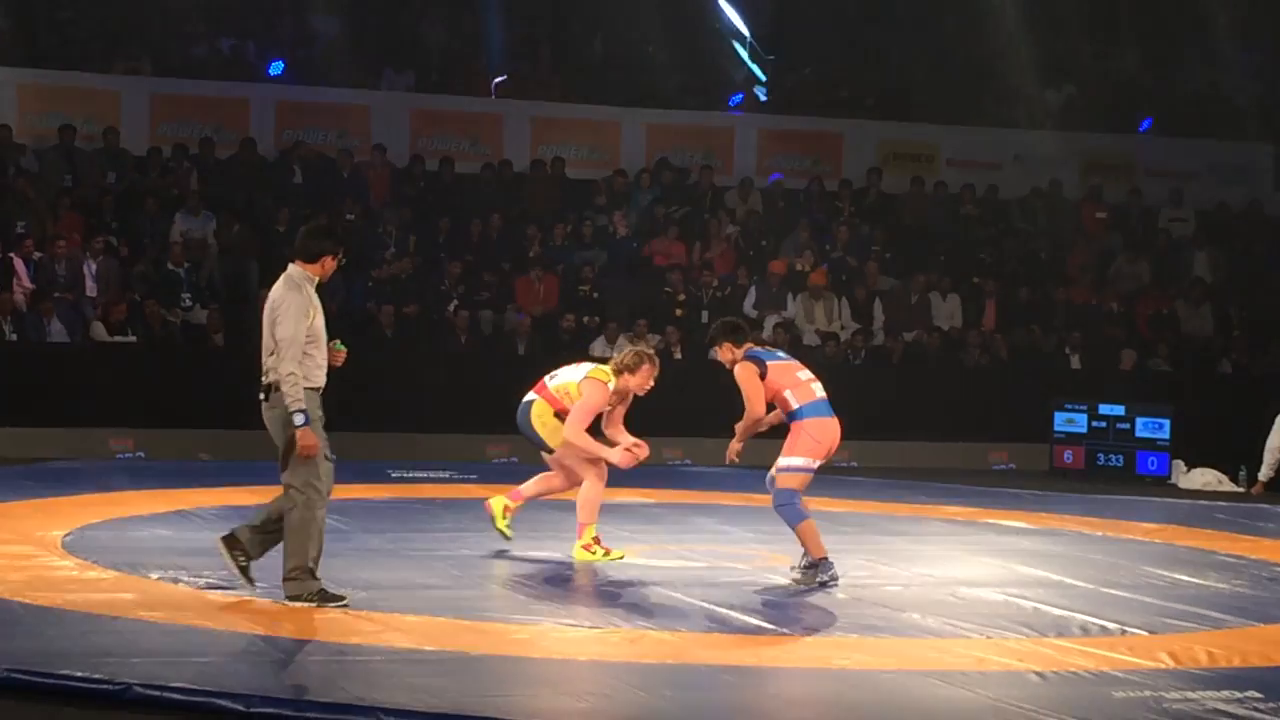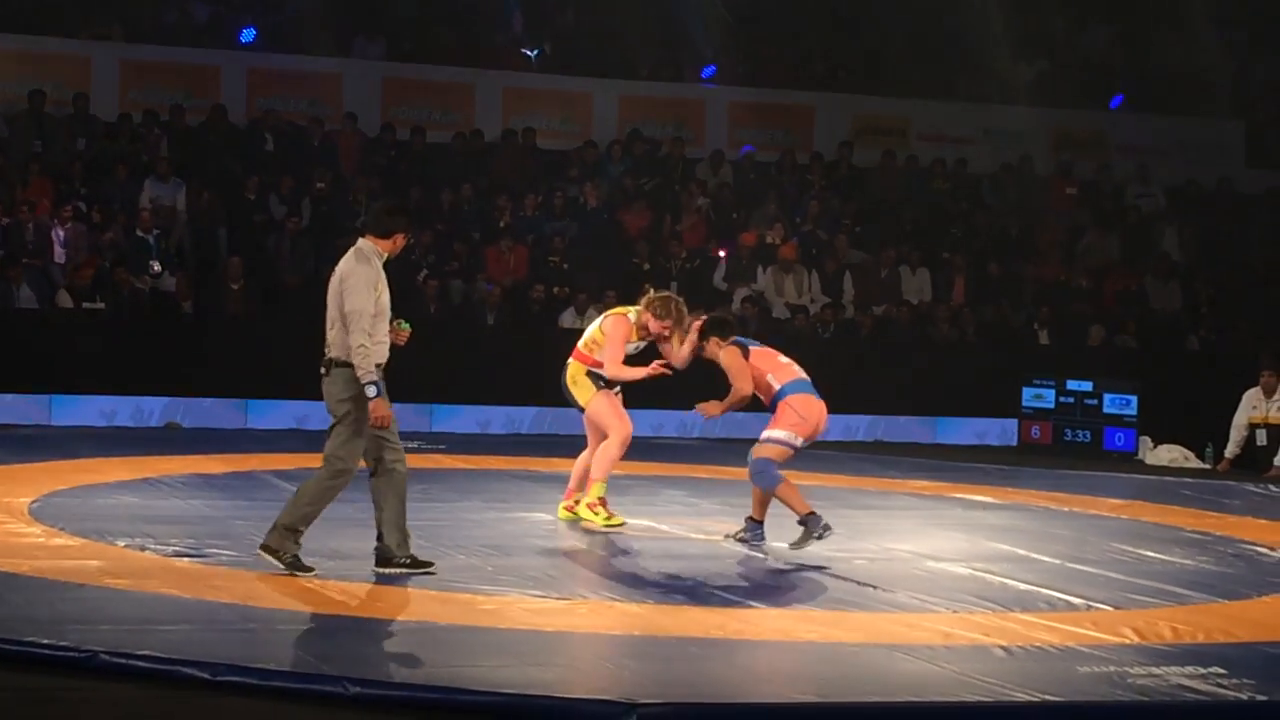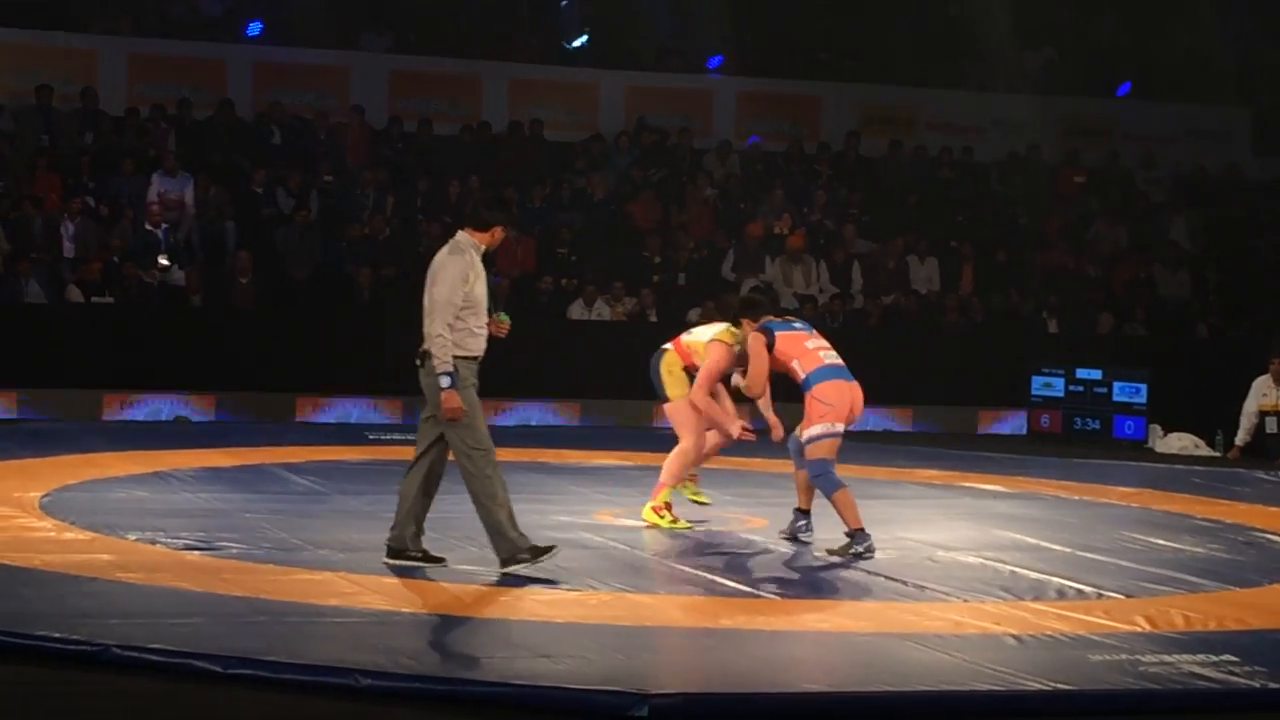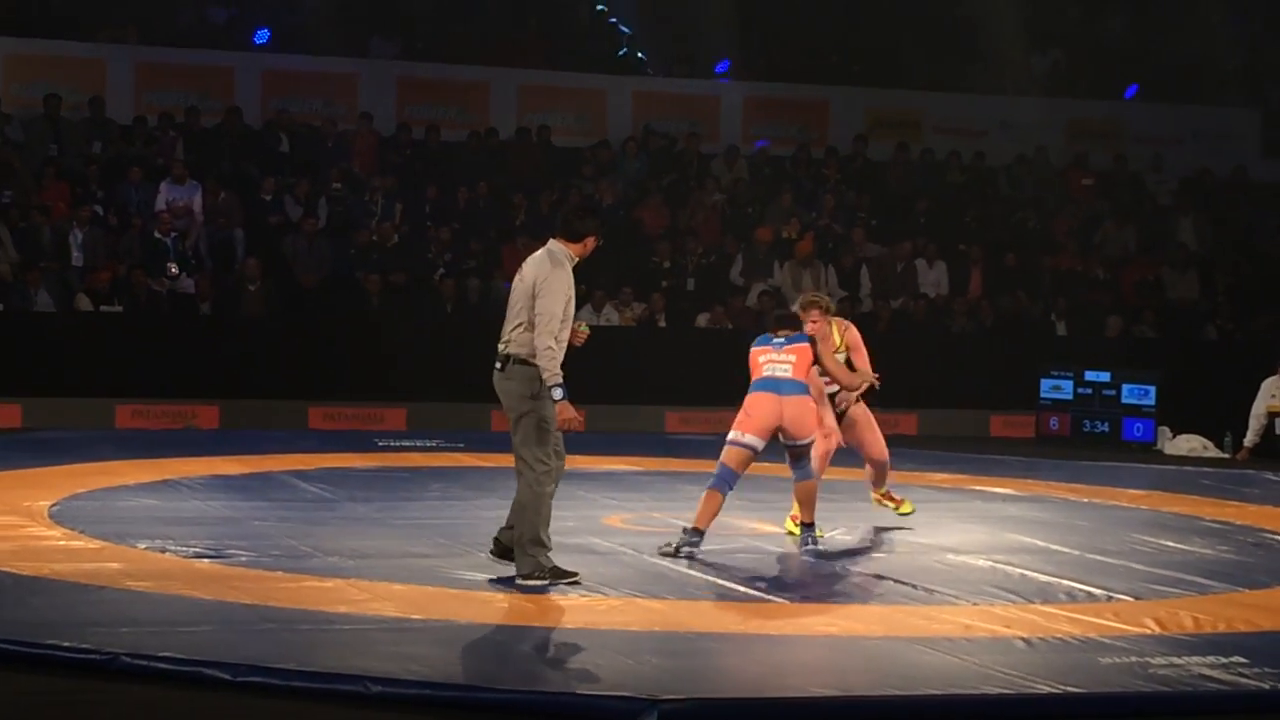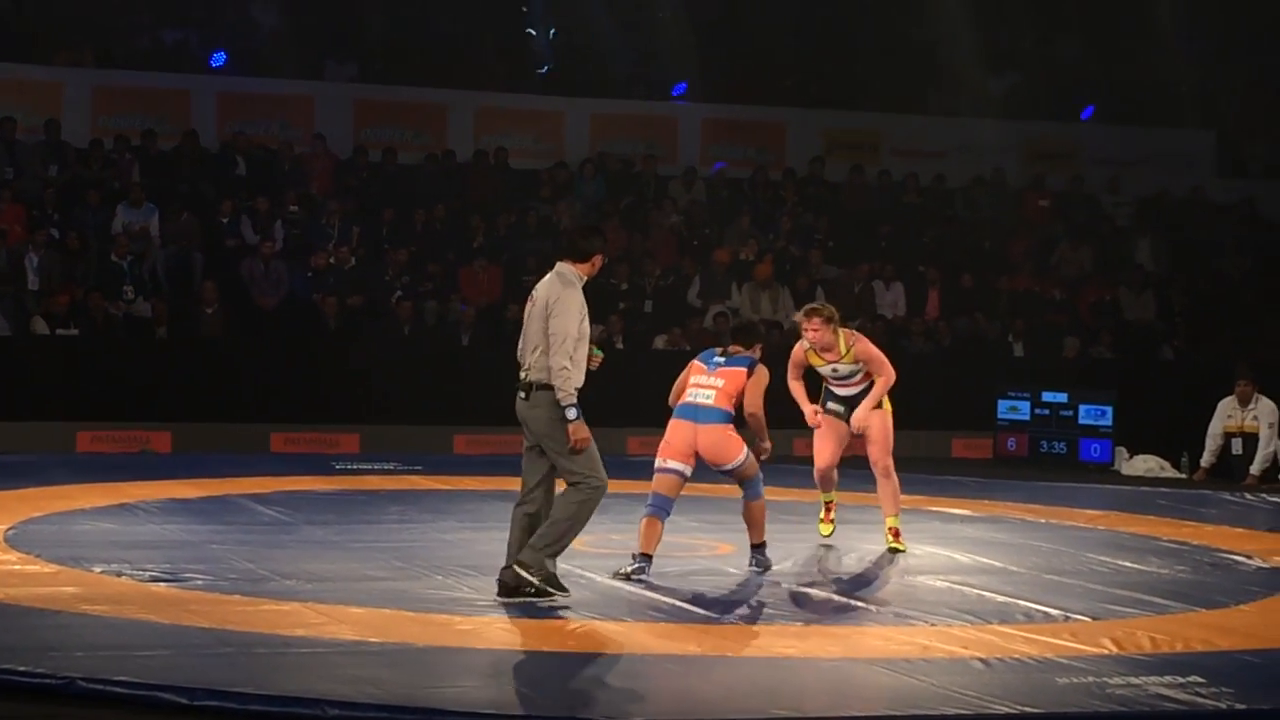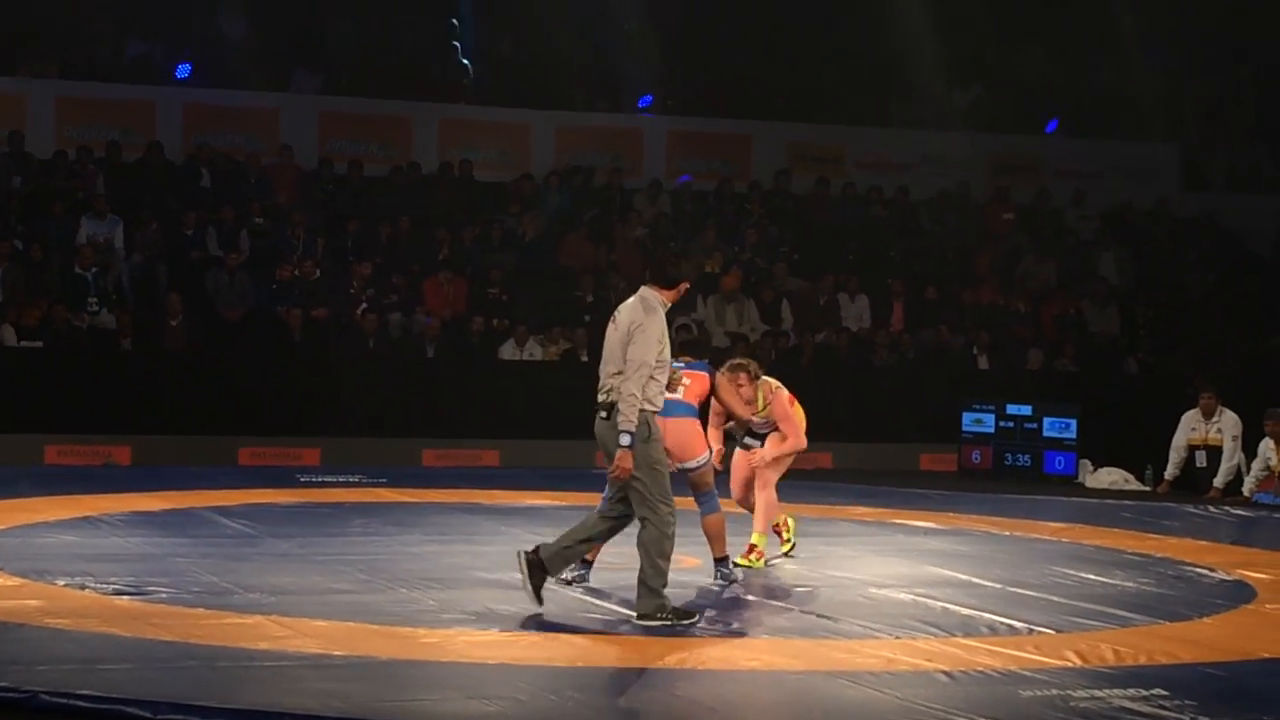
dt=0.5s
person 1, frame 1
left shoulder: (298, 289)
right shoulder: (293, 294)
right elbow: (287, 365)
left wrist: (322, 356)
right wrist: (302, 423)
left hip: (299, 402)
right hip: (293, 402)
left knee: (316, 486)
right knee: (305, 492)
left ankle: (244, 542)
right ankle: (301, 584)
person 1, frame 2
left shoulder: (367, 264)
right shoulder: (362, 268)
left elbow: (360, 329)
right elbow: (358, 337)
left wrist: (387, 335)
right wrist: (374, 394)
left hip: (360, 380)
right hip: (352, 379)
left knee: (391, 464)
right knee: (338, 467)
left ankle: (394, 552)
right ankle: (281, 540)
person 1, frame 3
left shoulder: (467, 257)
right shoulder: (455, 260)
right elbow: (439, 327)
left wrist: (489, 325)
right wrist: (449, 385)
left hip: (454, 370)
right hip: (451, 370)
left knee: (430, 457)
right knee: (479, 457)
left ankle: (403, 543)
right ankle: (513, 548)
person 1, frame 4
left shoulder: (541, 260)
right shoulder: (556, 272)
right elbow: (544, 342)
left wrist: (566, 332)
right wrist: (560, 398)
left hip: (517, 371)
right hip: (526, 375)
left knee: (549, 460)
right knee: (538, 468)
left ankle: (512, 539)
right ankle: (532, 563)
person 1, frame 5
left shoulder: (547, 285)
right shoulder: (568, 292)
left elbow: (526, 350)
right elbow: (560, 362)
left wrist: (580, 358)
right wrist: (573, 418)
left hip: (532, 399)
right hip: (550, 400)
left knee: (536, 491)
right knee: (589, 482)
left ankle: (515, 579)
right ankle: (534, 556)
person 1, frame 6
left shoulder: (630, 307)
right shoulder: (650, 318)
right elbow: (632, 385)
left wrist: (658, 382)
right wrist: (625, 446)
left hip: (611, 420)
right hip: (632, 425)
left knee: (618, 510)
right knee: (658, 513)
left ankle: (543, 560)
right ankle: (653, 605)
person 2, frame 1
left shoulder: (744, 367)
right shoulder: (772, 355)
left elbow: (756, 413)
left wrist: (739, 440)
right wrist: (767, 422)
left hip: (812, 427)
right hip: (827, 423)
left knee: (784, 500)
right knee: (776, 481)
left ankle: (824, 567)
right ankle: (812, 546)
person 2, frame 2
left shoulder: (728, 352)
right shoulder: (750, 347)
left elbow: (744, 389)
left wrist: (721, 407)
left hip: (796, 406)
right hip: (813, 405)
left knee: (761, 471)
right knee: (759, 459)
left ankle: (813, 521)
right ankle: (754, 527)
person 2, frame 3
left shoulder: (758, 335)
right shoulder: (802, 325)
left elbow: (755, 389)
left wrist: (740, 383)
left hip: (826, 392)
right hip: (852, 389)
left knee: (821, 472)
right knee: (799, 444)
left ankle: (860, 537)
right ankle: (801, 521)
person 2, frame 4
left shoulder: (757, 344)
right shoulder: (811, 343)
right elbow: (850, 382)
right wrist: (865, 376)
left hip: (761, 402)
right hip: (800, 405)
left knee: (724, 476)
right knee: (801, 464)
left ankle: (693, 537)
right ankle: (808, 532)
person 2, frame 5
left shoulder: (701, 358)
right shoulder: (756, 369)
left elbow: (673, 400)
right elbow: (752, 411)
right wrist: (763, 441)
left hip: (679, 427)
right hip: (716, 431)
left knee: (658, 504)
right knee: (753, 483)
left ankle: (641, 561)
right ankle: (758, 554)
person 2, frame 6
right shoulder: (711, 375)
right elbow: (744, 414)
right hip: (684, 427)
right knee: (707, 498)
left ankle: (583, 566)
right ankle: (722, 567)
person 3, frame 1
left shoulder: (623, 393)
right shoulder: (599, 389)
left elbow: (612, 427)
right elbow: (571, 432)
left wrist: (630, 442)
right wrist: (608, 454)
left hip: (535, 411)
right hip: (539, 414)
left knee: (569, 478)
right knee: (596, 474)
left ankle: (506, 504)
right ankle: (586, 544)
person 3, frame 2
left shoulder: (655, 326)
right shoulder: (621, 323)
left elbow: (680, 361)
right elbow: (611, 369)
left wrist: (693, 336)
right wrist: (642, 371)
left hip: (604, 378)
right hip: (581, 376)
left knee: (600, 445)
right knee: (622, 432)
left ankle: (570, 502)
right ankle: (592, 501)
person 3, frame 3
right shoulder: (724, 349)
right elbow: (697, 394)
left wrist: (770, 417)
right wrist: (730, 422)
left hip: (692, 370)
right hip: (671, 366)
left knee: (727, 432)
right knee: (693, 441)
left ankle: (686, 475)
right ankle: (657, 506)
person 3, frame 4
left shoulder: (845, 330)
left elbow: (864, 372)
left wrist: (851, 391)
left hip: (842, 394)
left knee: (879, 456)
right knee: (824, 448)
left ankle: (880, 492)
right ankle: (797, 515)
person 3, frame 5
left shoulder: (854, 343)
right shoulder: (801, 350)
left elbow: (888, 375)
right elbow: (794, 379)
left wrist: (864, 408)
right wrist: (806, 407)
left hip: (870, 394)
right hip: (834, 396)
left knee: (882, 463)
right knee: (823, 466)
left ankle: (893, 530)
right ankle: (828, 502)
person 3, frame 6
left shoulder: (773, 398)
left elbow: (799, 441)
right elbow: (714, 428)
left wrist: (770, 453)
right wrist: (717, 448)
left hip: (787, 428)
right hip: (755, 430)
left knee: (764, 481)
right knee: (740, 495)
left ankle: (757, 549)
right ankle: (782, 524)
